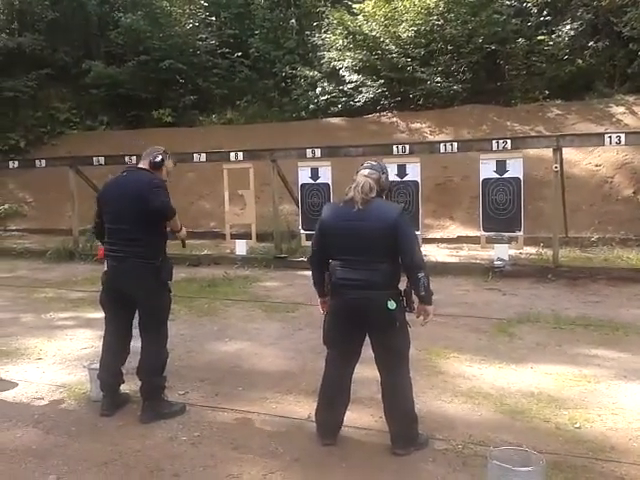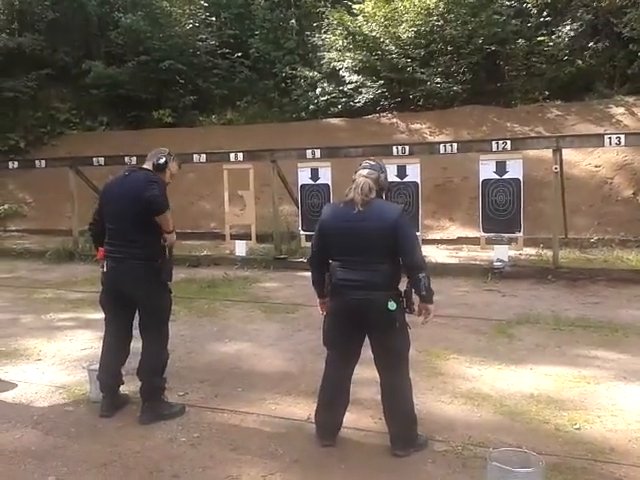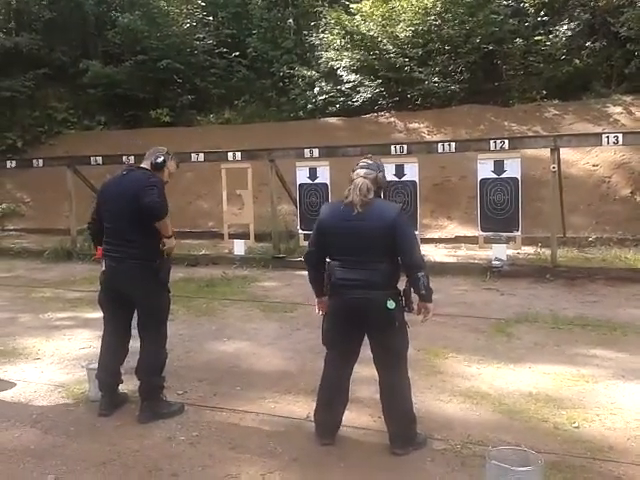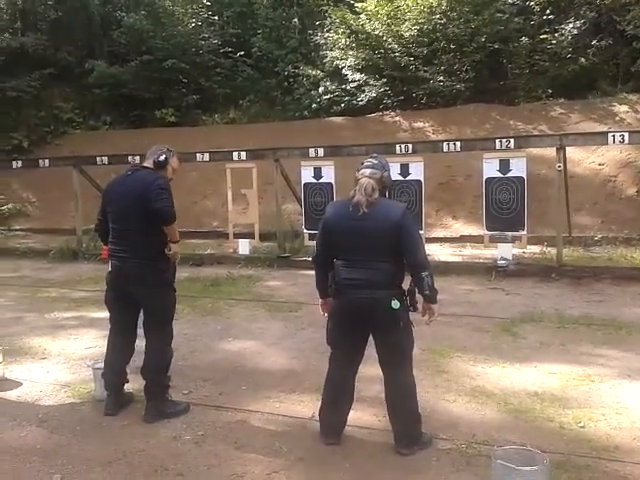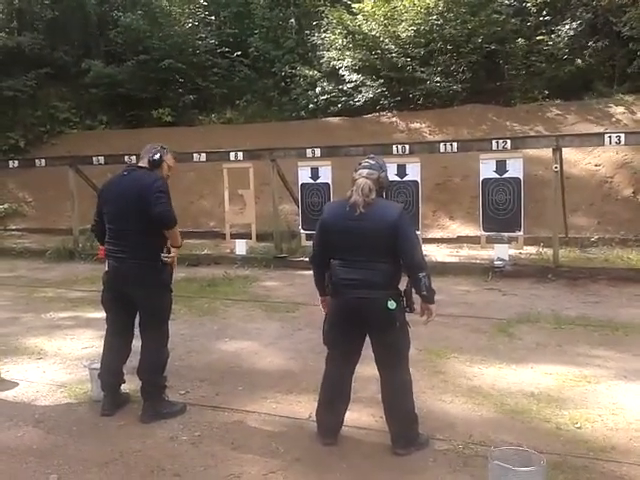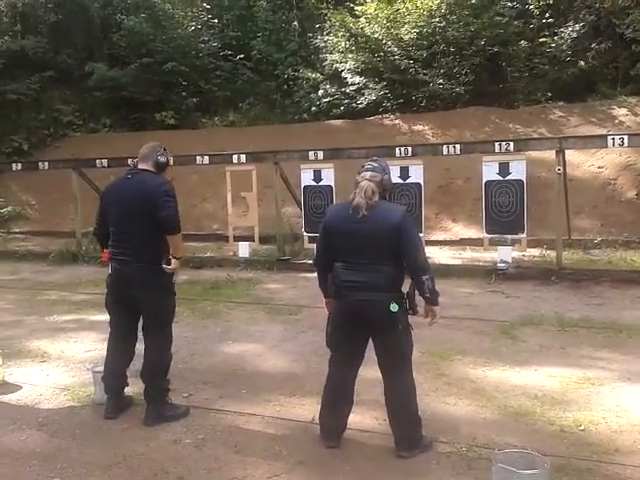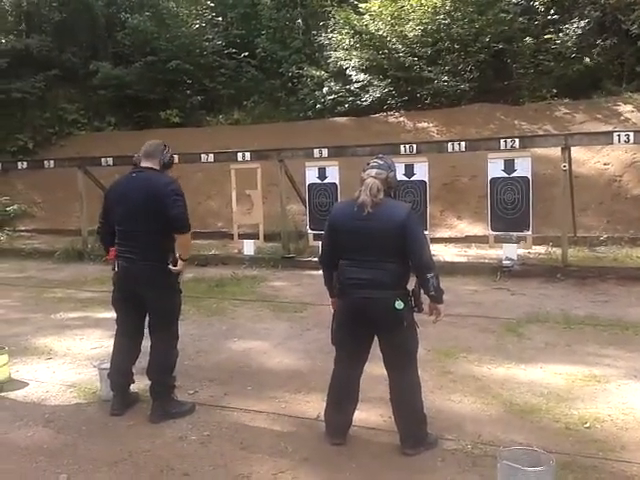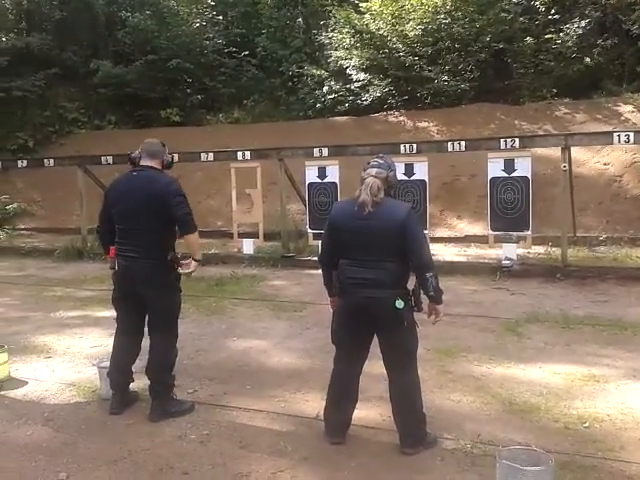
dt=0.2s
person 1, frame 1
left shoulder: (330, 213)
right shoulder: (393, 214)
left elbow: (317, 258)
right elbow: (413, 260)
left wrist: (323, 293)
right wrist: (424, 298)
left hip: (342, 301)
right hip: (383, 302)
left knee: (337, 365)
right knee: (394, 370)
left ankle: (326, 430)
right ankle: (404, 439)
person 1, frame 2
left shoulder: (330, 213)
right shoulder: (393, 214)
left elbow: (316, 259)
right elbow: (414, 260)
left wrist: (323, 293)
right wrist: (426, 296)
left hip: (342, 302)
right hip: (383, 303)
left knee: (337, 367)
right knee: (394, 371)
left ankle: (326, 431)
right ankle: (404, 440)
person 1, frame 3
left shoulder: (329, 213)
right shoulder: (392, 213)
left elbow: (313, 258)
right elbow: (412, 259)
left wrist: (321, 292)
right wrist: (424, 296)
left hip: (341, 301)
right hip: (382, 302)
left knee: (336, 366)
right knee: (393, 370)
left ankle: (325, 430)
right ankle: (403, 438)
person 1, frame 4
left shoulder: (334, 212)
right shoulder: (397, 213)
left elbow: (321, 259)
right elbow: (417, 259)
left wrist: (325, 294)
right wrist: (429, 296)
left hip: (346, 301)
right hip: (387, 302)
left knee: (341, 366)
right knee: (398, 369)
left ankle: (330, 430)
right ankle: (408, 438)
person 1, frame 5
left shoulder: (331, 212)
right shoulder: (394, 213)
left elbow: (318, 258)
right elbow: (414, 259)
left wrist: (324, 292)
right wrist: (426, 297)
left hip: (343, 301)
right hip: (383, 302)
left knee: (338, 366)
right knee: (394, 370)
left ankle: (327, 430)
right ankle: (405, 438)
person 1, frame 6
left shoulder: (334, 214)
right shoulder: (397, 215)
left elbow: (322, 261)
right elbow: (417, 262)
left wrist: (329, 294)
right wrist: (430, 298)
left hip: (346, 303)
right hip: (386, 304)
left knee: (341, 368)
right knee: (397, 373)
left ankle: (330, 433)
right ankle: (408, 441)
person 1, frame 7
left shoulder: (339, 212)
right shoulder: (402, 213)
left elbow: (327, 259)
right elbow: (421, 259)
left wrist: (334, 292)
right wrist: (435, 297)
left hip: (351, 301)
right hip: (391, 302)
left knee: (346, 365)
right knee: (403, 370)
left ankle: (336, 430)
right ankle: (413, 438)
person 1, frame 8
left shoulder: (339, 211)
right shoulder: (402, 213)
left elbow: (327, 258)
right elbow: (421, 259)
left wrist: (333, 292)
right wrist: (434, 297)
left hip: (351, 300)
right hip: (391, 301)
left knee: (345, 364)
right knee: (402, 369)
left ankle: (335, 429)
right ankle: (413, 438)
person 2, frame 1
left shoulder: (109, 186)
right shoulder: (150, 182)
left elbow: (99, 229)
right elbow: (163, 208)
right wrist: (178, 228)
left hip: (114, 269)
right hip: (147, 271)
left knee: (115, 332)
right knee: (154, 336)
left ankle: (110, 396)
right ankle: (153, 402)
person 2, frame 2
left shoulder: (112, 186)
right shoulder: (150, 181)
left elbow: (96, 229)
right elbow: (157, 203)
right wrist: (169, 231)
left hip: (114, 270)
right hip: (147, 272)
left knee: (115, 333)
right knee: (154, 337)
left ankle: (109, 397)
right ankle: (152, 404)
person 2, frame 3
left shoulder: (109, 185)
right shoulder: (149, 181)
left elbow: (95, 228)
right elbow: (155, 208)
right wrist: (168, 236)
left hip: (112, 270)
right hip: (145, 271)
left knee: (114, 332)
right knee: (153, 337)
left ankle: (108, 396)
right ankle: (151, 402)
person 2, frame 4
left shoulder: (114, 185)
right shoulder: (155, 182)
left elbow: (102, 228)
right elbow: (164, 212)
right wrist: (175, 240)
left hip: (118, 270)
right hip: (151, 271)
left knee: (120, 332)
right knee: (158, 337)
left ankle: (114, 396)
right ankle: (157, 402)
person 2, frame 5
left shoulder: (110, 186)
right shoulder: (154, 183)
left elbow: (98, 229)
right elbow: (165, 218)
right wrist: (176, 245)
left hip: (115, 270)
right hip: (149, 271)
left knee: (116, 332)
right knee: (154, 337)
left ankle: (110, 396)
right ankle: (153, 403)
person 2, frame 6
left shoulder: (112, 189)
right shoulder: (159, 186)
left elbow: (101, 232)
right elbow: (171, 224)
right wrist: (176, 256)
left hip: (119, 273)
right hip: (152, 274)
left knee: (120, 336)
right knee: (157, 340)
left ankle: (114, 400)
right ankle: (156, 406)
person 2, frame 7
left shoulder: (116, 187)
right shoulder: (166, 185)
left elbow: (105, 231)
right elbow: (181, 223)
right wrist: (183, 256)
left hip: (125, 271)
right hip: (158, 272)
left knee: (126, 333)
right knee: (164, 337)
left ankle: (120, 396)
right ankle: (162, 403)
person 2, frame 8
left shoulder: (116, 187)
right shoulder: (167, 184)
left elbow: (104, 230)
right elbow: (186, 223)
right wrist: (195, 258)
left hip: (125, 270)
right hip: (158, 271)
left knee: (126, 332)
right knee: (163, 336)
left ankle: (119, 395)
right ankle: (161, 401)
